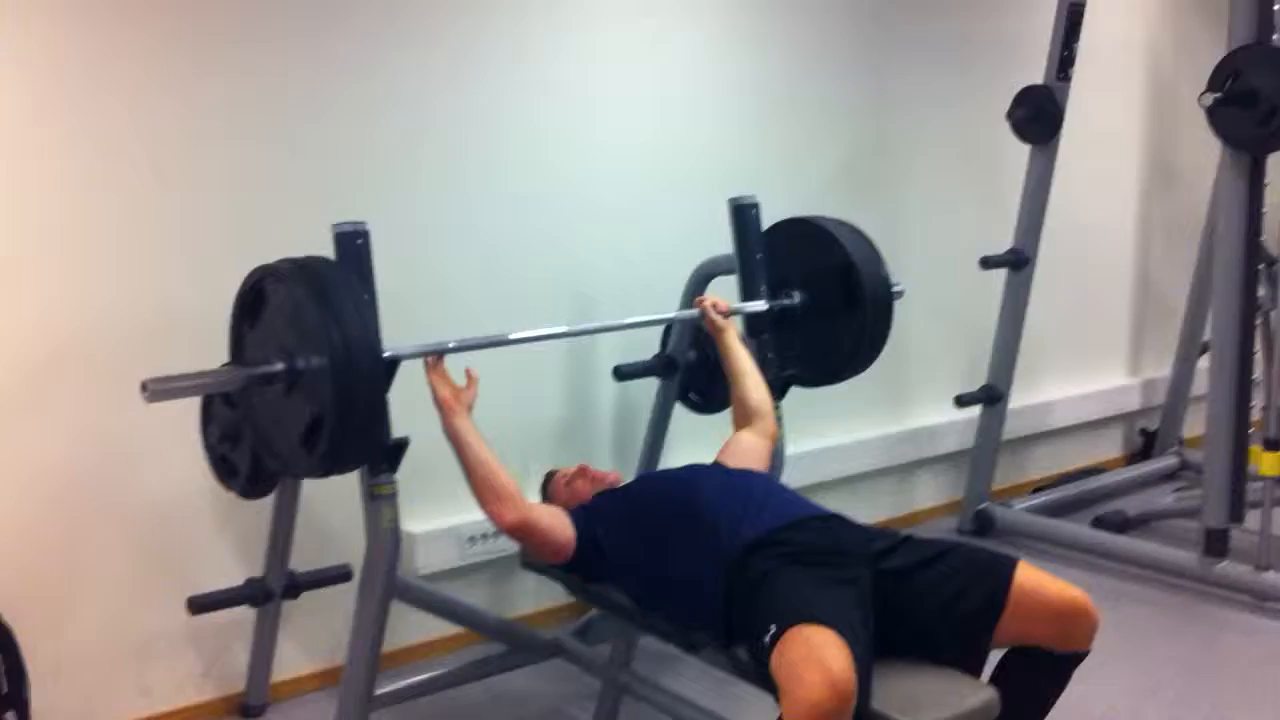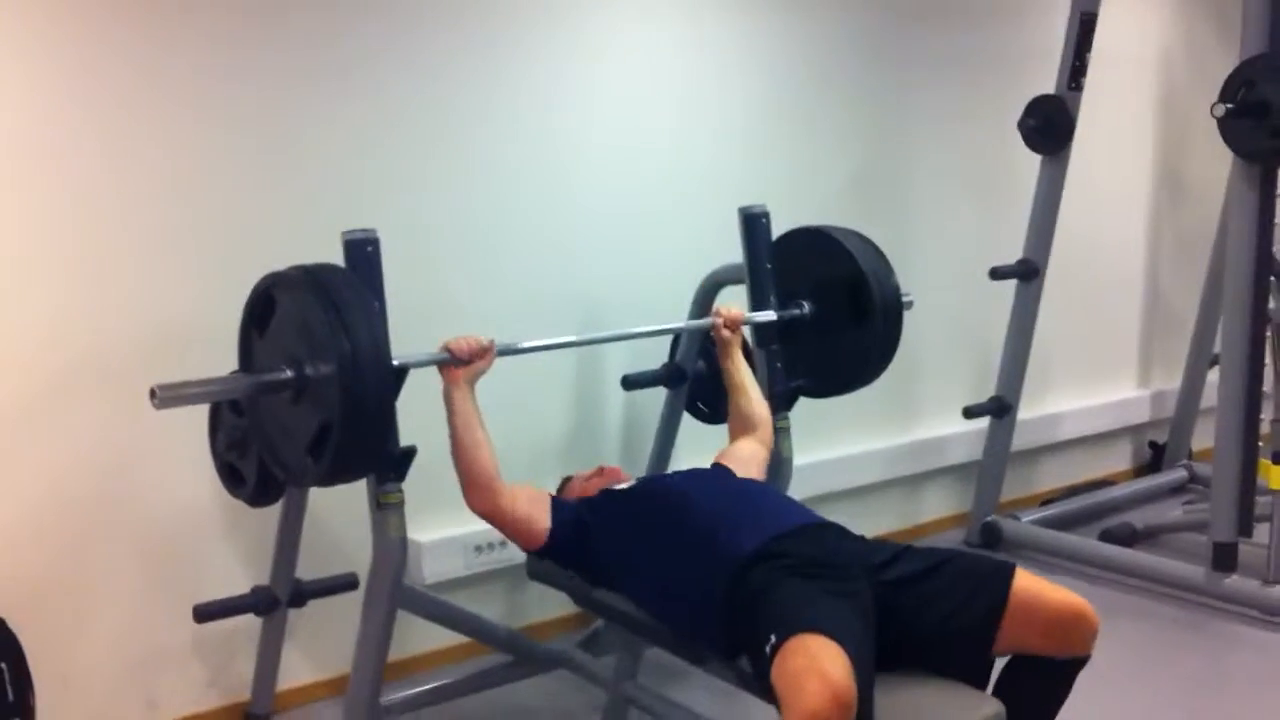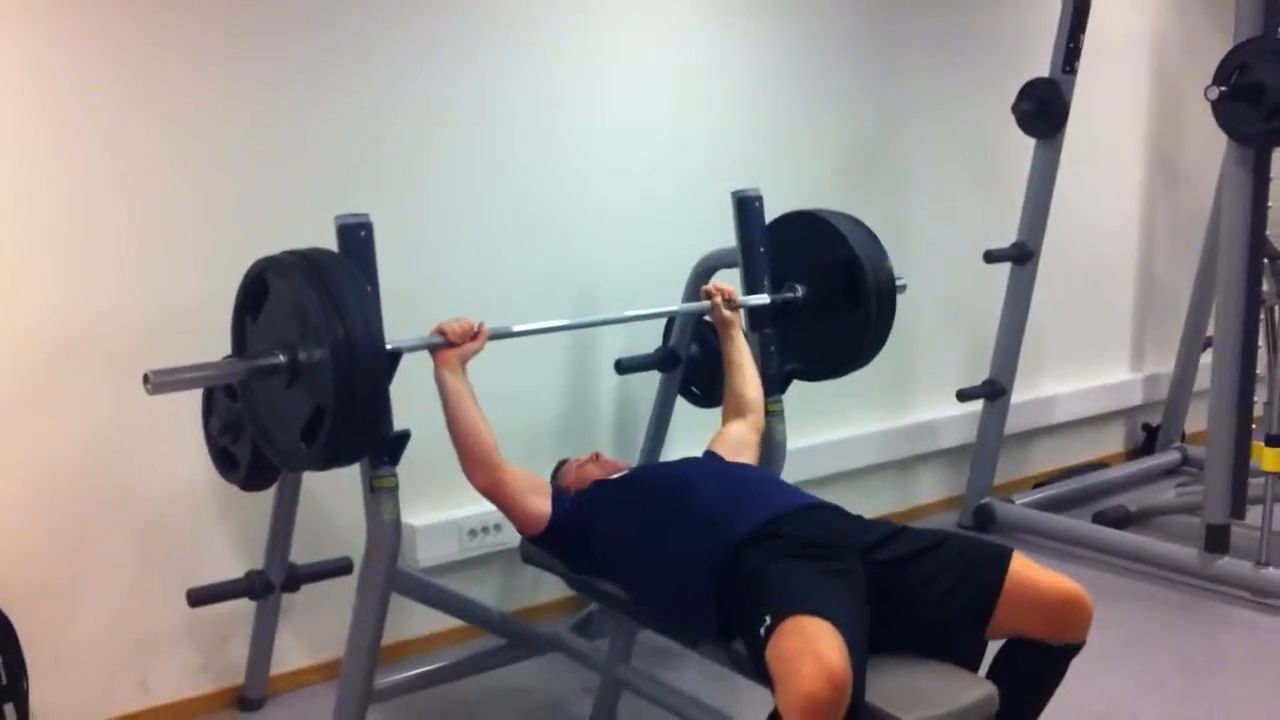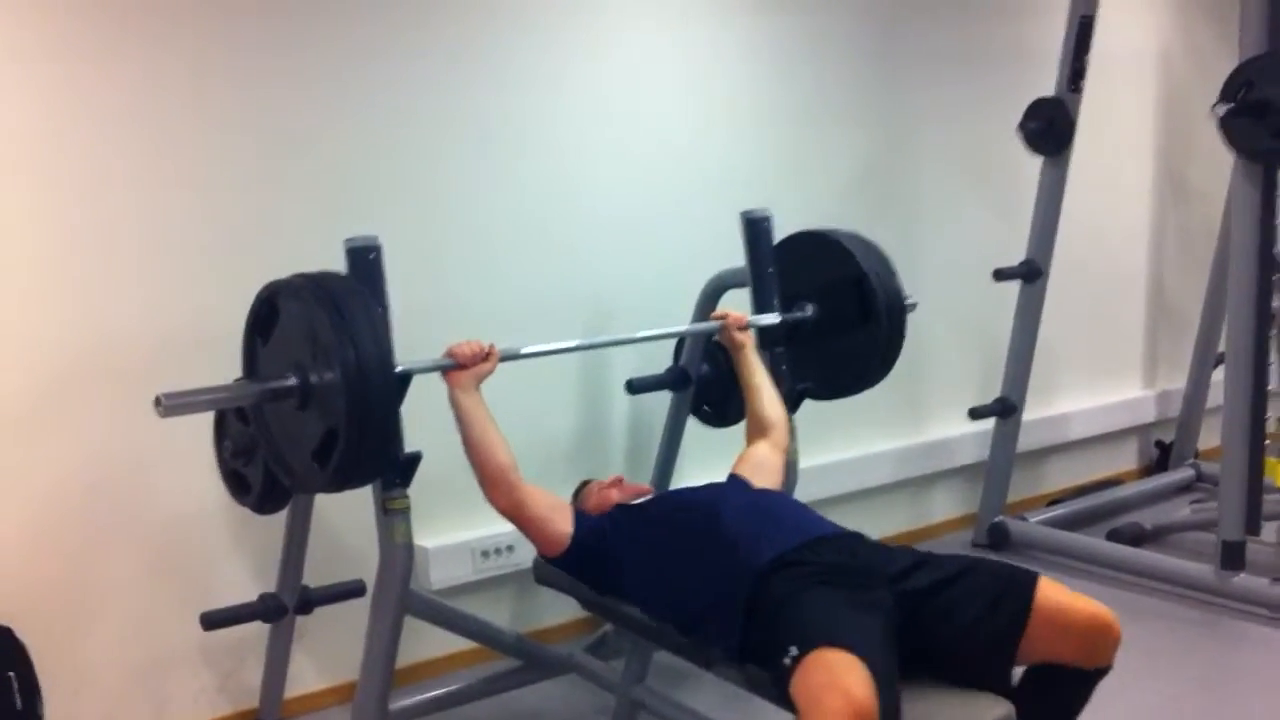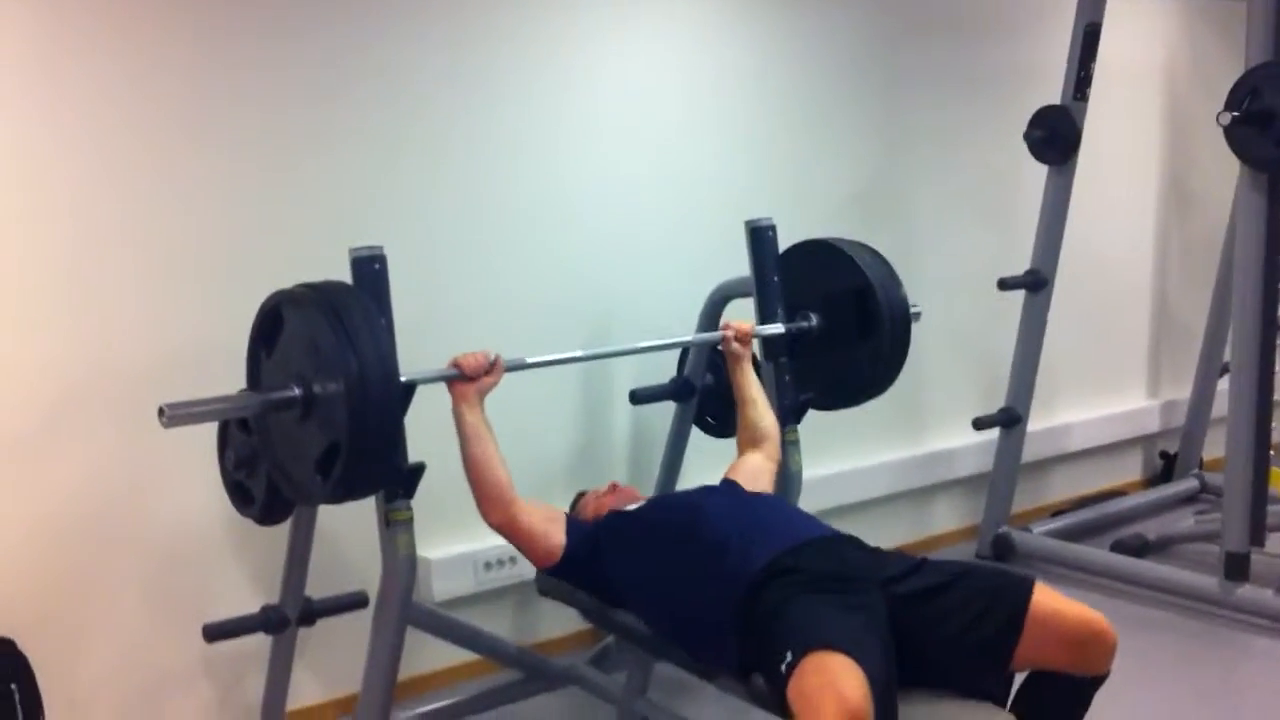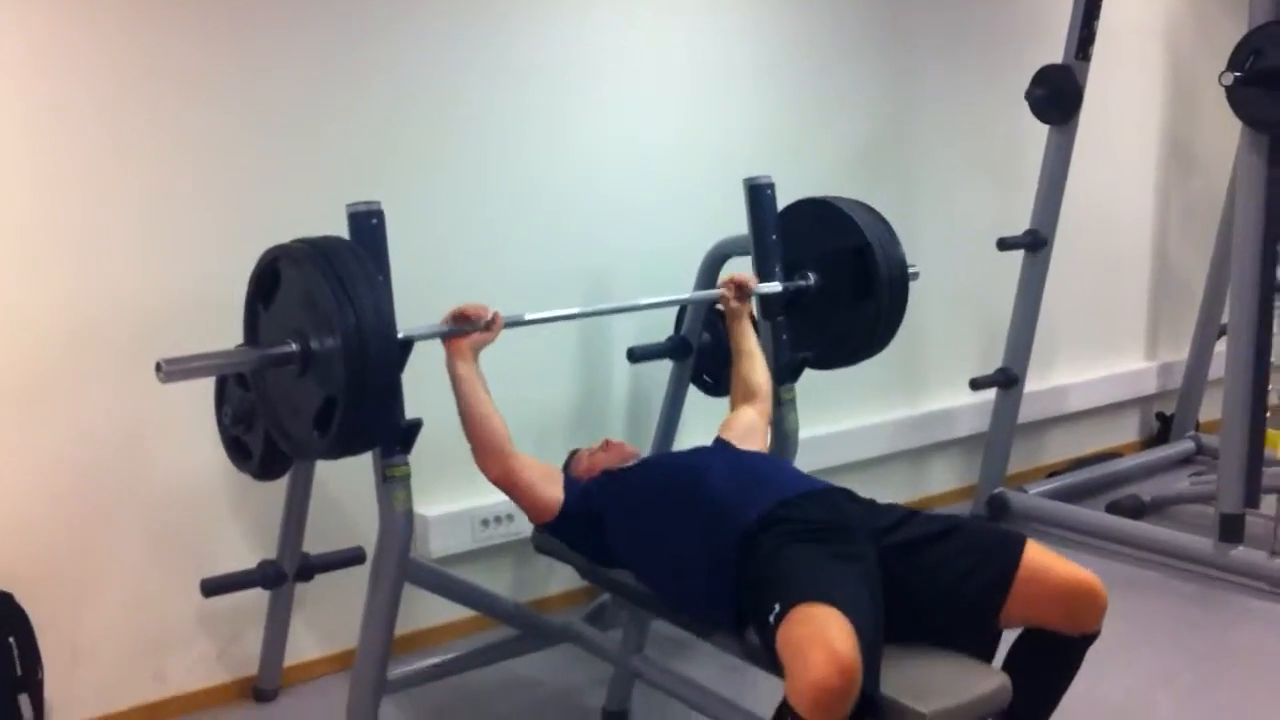
dt=0.7s
person 1, frame 1
left shoulder: (701, 483)
right shoulder: (591, 530)
left elbow: (759, 427)
right elbow: (513, 513)
left wrist: (725, 337)
right wrist: (456, 415)
left hip: (849, 543)
right hip: (767, 573)
left knee: (1070, 617)
person 1, frame 2
left shoulder: (704, 487)
right shoulder: (584, 527)
left elbow: (755, 435)
right elbow: (490, 498)
left wrist: (729, 349)
right wrist: (459, 387)
left hip: (849, 553)
right hip: (766, 581)
left knee: (1070, 623)
person 1, frame 3
left shoulder: (697, 473)
right shoulder: (580, 517)
left elbow: (746, 418)
right elbow: (490, 474)
left wrist: (729, 330)
right wrist: (450, 368)
left hip: (846, 535)
right hip: (761, 564)
left knee: (1065, 608)
person 1, frame 4
left shoulder: (719, 500)
right shoulder: (600, 540)
left elbow: (771, 437)
right elbow: (510, 494)
left wrist: (743, 350)
right wrist: (465, 389)
left hip: (868, 562)
right hip: (787, 591)
left knee: (1092, 631)
person 1, frame 5
left shoulder: (718, 499)
right shoulder: (597, 545)
left elbow: (763, 448)
right elbow: (505, 511)
left wrist: (739, 363)
right wrist: (468, 404)
left hip: (862, 567)
right hip: (781, 598)
left knee: (1088, 639)
person 1, frame 6
left shoulder: (707, 461)
right shoulder: (593, 504)
left elbow: (754, 406)
right elbow: (502, 465)
left wrist: (738, 319)
right wrist: (463, 358)
left hip: (854, 520)
right hip: (774, 549)
left knee: (1079, 598)
